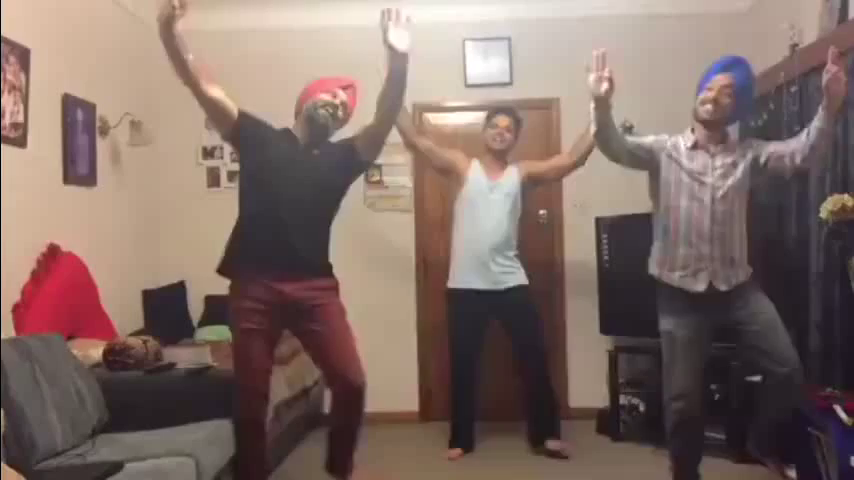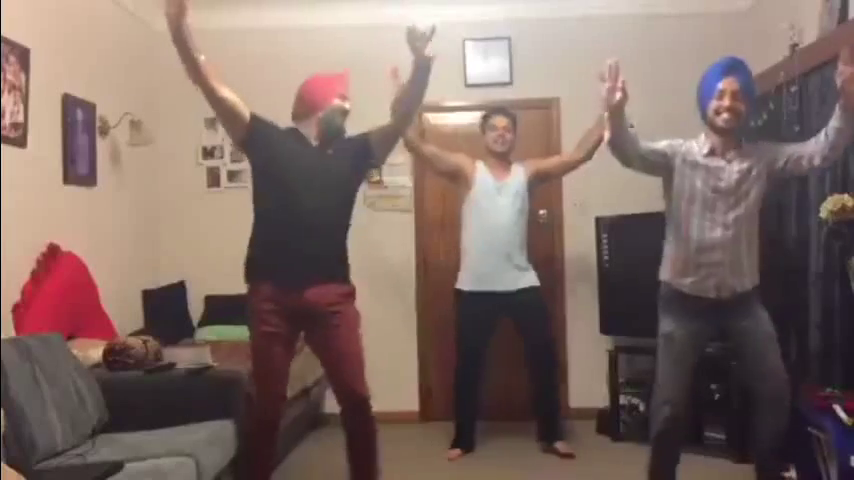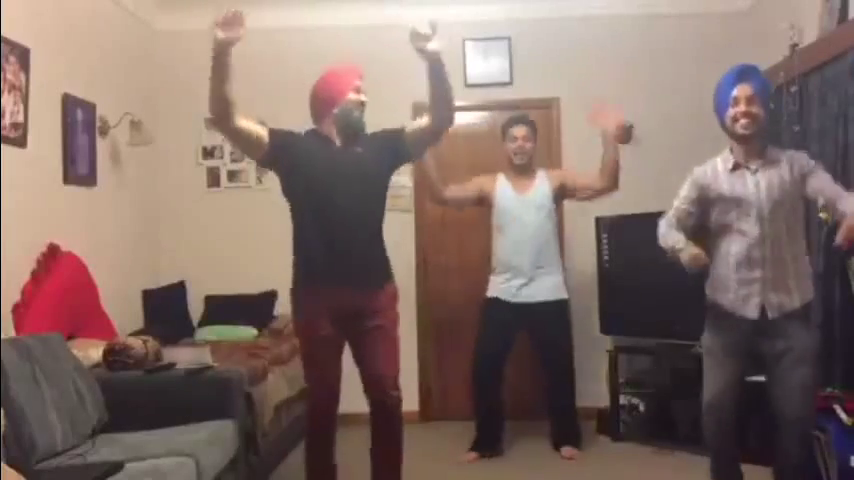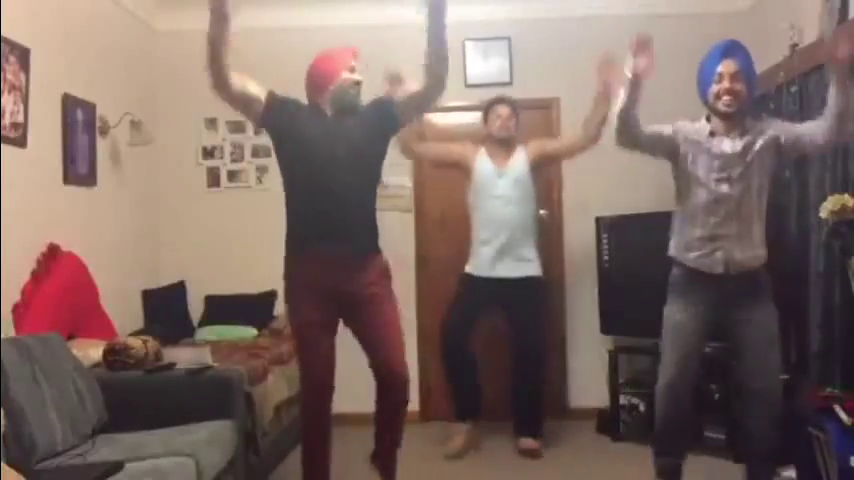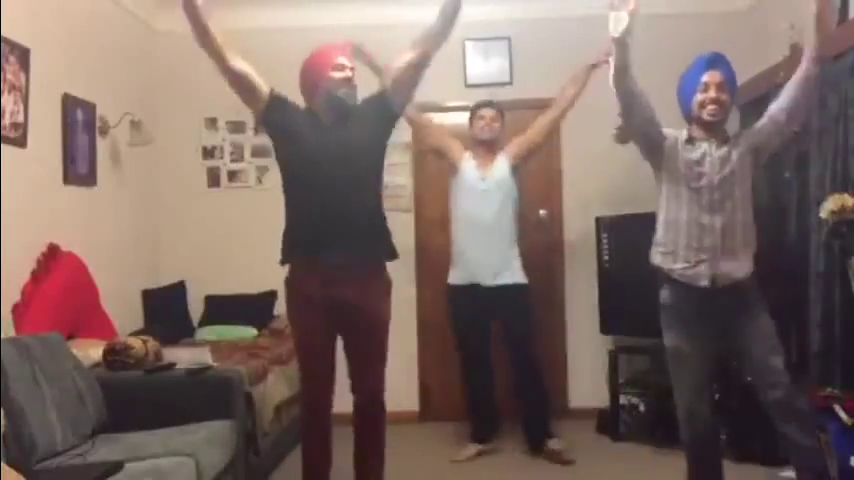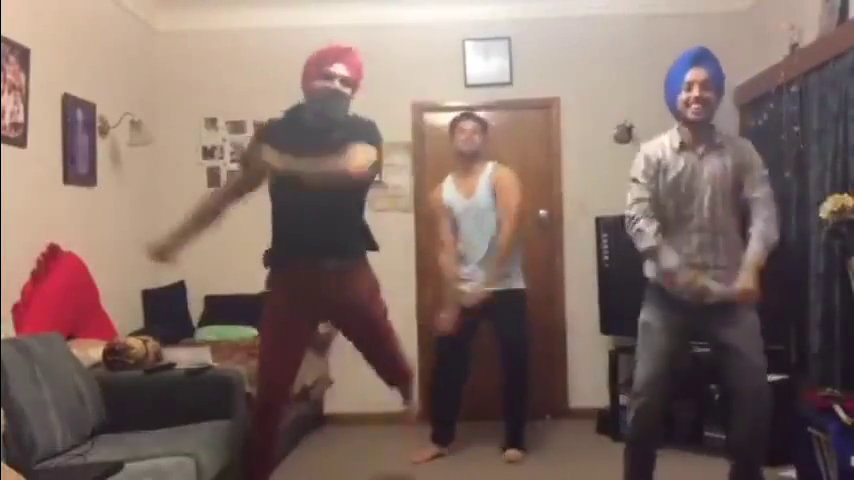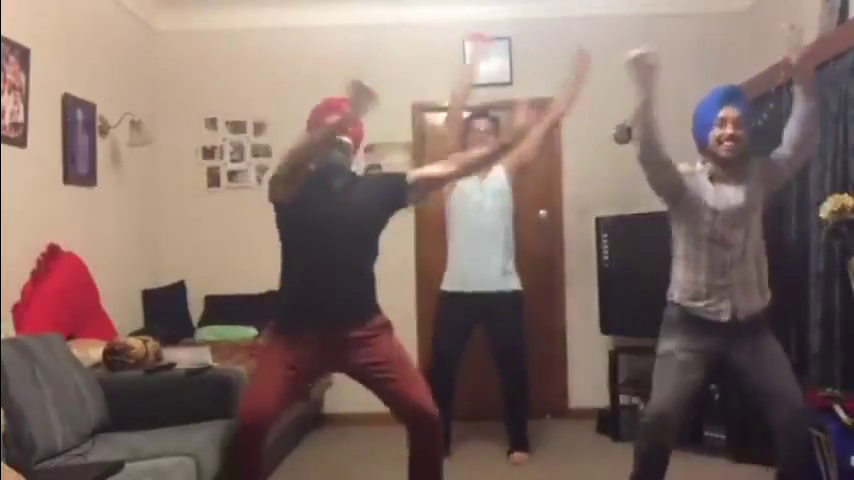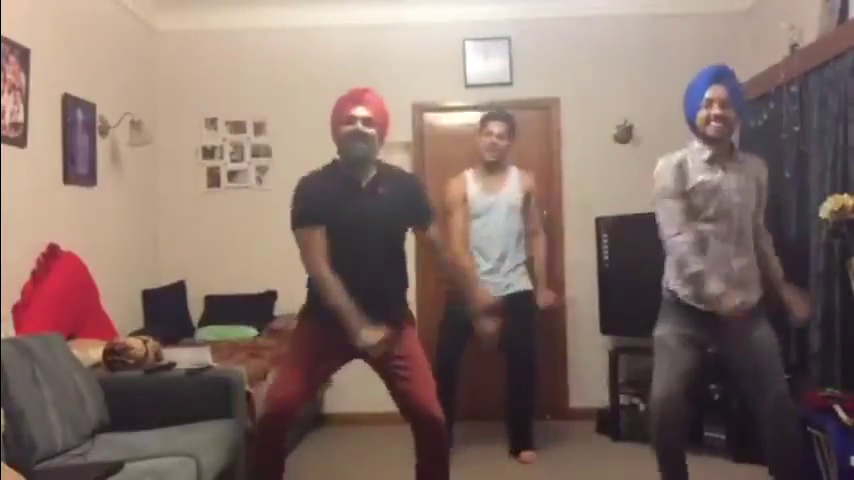
dt=0.5s
person 1, frame 1
left shoulder: (343, 158)
right shoulder: (258, 139)
left elbow: (384, 121)
right elbow: (204, 89)
left wrist: (397, 62)
left hip: (314, 287)
right hip: (254, 287)
left knee: (351, 383)
right knee: (251, 398)
person 1, frame 2
left shoulder: (352, 154)
right shoulder: (269, 142)
left elbow: (400, 120)
right elbow: (214, 90)
left wrist: (421, 65)
left hip: (332, 293)
right hip: (273, 293)
left knee: (356, 396)
right knee: (267, 403)
person 1, frame 3
left shoulder: (381, 147)
right shoulder: (293, 149)
left elbow: (440, 120)
right elbow: (226, 121)
left wrist: (434, 62)
right wrist: (221, 55)
left hip: (373, 292)
right hip: (317, 293)
left knee: (386, 394)
right knee: (322, 400)
person 1, frame 4
left shoulder: (374, 120)
right shoulder: (291, 120)
left elbow: (432, 87)
right elbow: (225, 84)
left hip: (365, 268)
right hip: (308, 270)
left knee: (395, 375)
right knee: (316, 387)
person 1, frame 5
left shoulder: (375, 116)
right shoulder: (288, 122)
left elbow: (420, 54)
right elbow: (230, 64)
left hip: (367, 277)
right hip: (309, 278)
left knee: (369, 393)
right knee: (316, 393)
person 1, frame 6
left shoulder: (361, 131)
right shoulder: (277, 131)
left elbow: (355, 169)
right elbow: (230, 190)
left wrist: (282, 164)
right wrist: (178, 237)
left hip: (346, 272)
right hip: (290, 276)
left knee: (391, 365)
right knee: (271, 393)
left ankle: (402, 383)
person 1, frame 7
left shoulder: (378, 187)
right shoulder: (290, 185)
left elbow: (451, 169)
right elbow: (290, 170)
left wrist: (510, 144)
right wrist: (324, 132)
left hip: (363, 328)
right hip: (297, 331)
left knee: (424, 417)
right knee: (251, 422)
person 1, frame 8
left shoulder: (403, 186)
right shoulder: (313, 189)
left elbow: (440, 251)
right elbow: (317, 267)
right wrist: (356, 325)
left hip: (392, 320)
right hip: (326, 321)
left knee: (429, 418)
right knee: (277, 412)
person 2, frame 1
left shoulder: (748, 155)
right shoulder: (663, 150)
left elbow: (802, 152)
right elbow: (616, 148)
left wrist: (829, 105)
right wrist: (602, 105)
left hip: (738, 286)
right hip: (681, 291)
left knee: (788, 371)
right knee: (683, 397)
left ankle: (761, 440)
person 2, frame 2
left shoulder: (763, 158)
right shoulder: (677, 155)
right elbow: (630, 155)
right wrist: (615, 114)
left hip: (741, 297)
right hip: (684, 296)
left knee: (774, 390)
right knee: (671, 401)
person 2, frame 3
left shoulder: (796, 165)
right shoulder: (706, 175)
right elbow: (671, 223)
right wrist: (681, 244)
left hip: (787, 310)
right hip: (727, 310)
left knee: (795, 415)
right knee: (717, 410)
person 2, frame 4
left shoulder: (769, 137)
right shoulder: (682, 139)
right elbow: (630, 135)
right wrist: (634, 83)
left hip: (749, 282)
right hip: (693, 280)
left knee: (764, 389)
right knee: (673, 386)
person 2, frame 5
left shoulder: (748, 144)
right shoulder: (665, 146)
left elbow: (796, 100)
right elbow: (628, 107)
right wrist: (621, 39)
left hip: (739, 292)
right hip: (683, 295)
left knee: (780, 392)
right knee: (694, 407)
person 2, frame 6
left shoulder: (740, 152)
right shoulder: (652, 153)
left elbow: (763, 210)
right elbow: (636, 217)
left wrist: (753, 266)
right wrist: (676, 269)
left hip: (728, 293)
right hip: (667, 293)
left knee: (754, 391)
right knee: (647, 393)
person 2, frame 7
left shoulder: (757, 179)
right shoulder: (678, 184)
left elbow: (798, 147)
right elbow: (649, 153)
left wrist: (804, 81)
right wrist: (646, 93)
left hip: (750, 322)
right hip: (691, 320)
left knee: (793, 414)
right knee: (662, 415)
person 2, frame 8
left shoulder: (755, 170)
right shoulder: (673, 169)
left elbow: (758, 236)
right elbow: (678, 238)
left wrist: (783, 286)
right wrist: (715, 292)
left hip: (745, 307)
right hip: (685, 305)
left knee: (777, 403)
right knee: (667, 405)
person 3, frame 1
left shoulder: (523, 172)
right shoulder: (461, 166)
left elbow: (573, 159)
right elbow: (414, 140)
left hip: (510, 282)
right hip: (465, 284)
left knee: (534, 356)
right knee: (463, 363)
left ankle: (545, 434)
right ankle: (461, 438)
person 3, frame 2
left shoulder: (529, 170)
right shoulder: (466, 169)
left elbow: (579, 155)
right elbow: (420, 148)
left wrist: (605, 115)
left hip: (521, 283)
right hip: (474, 286)
left knee: (544, 356)
right knee: (468, 364)
left ankle: (552, 434)
right ankle: (463, 439)
person 3, frame 3
left shoulder: (553, 180)
right shoulder: (490, 185)
left elbow: (606, 184)
right elbow: (443, 194)
left wrist: (610, 139)
right wrist: (427, 154)
left hip: (549, 295)
right hip: (502, 295)
left knee: (559, 369)
right knee: (486, 368)
left ankle: (566, 437)
right ankle: (486, 441)
person 3, frame 4
left shoulder: (532, 153)
right shoulder: (469, 155)
left elbow: (586, 138)
right elbow: (414, 149)
left wrist: (604, 91)
left hip: (524, 272)
right hip: (480, 272)
left knee: (529, 352)
right knee: (453, 338)
left ankle: (527, 429)
right ankle: (466, 420)
person 3, frame 5
left shoulder: (512, 155)
right shoulder: (455, 155)
left elbow: (553, 115)
right elbow: (415, 117)
left wrist: (586, 72)
right wrist: (381, 71)
left hip: (508, 279)
right hip: (464, 279)
left knee: (524, 359)
right knee: (474, 361)
left ankle: (542, 435)
right ankle: (482, 435)
person 3, frame 6
left shoulder: (502, 176)
right shoulder: (441, 191)
left elbow: (508, 230)
right elbow: (446, 249)
left wrist: (486, 280)
right wrist: (452, 300)
left hip: (505, 287)
right hip: (462, 288)
left knee: (515, 364)
right knee: (447, 364)
left ankle: (515, 440)
right ankle: (440, 438)
person 3, frame 7
left shoulder: (507, 170)
left elbow: (548, 125)
right elbow: (454, 120)
left wrist: (577, 77)
right wrist: (470, 73)
left hip: (503, 290)
right hip: (457, 290)
left knee: (514, 371)
right knee: (441, 370)
left ankle: (518, 441)
right ankle: (437, 441)
person 3, frame 8
left shoulder: (525, 182)
right shoulder: (459, 185)
left elbow: (537, 235)
right elbow: (458, 245)
left wrist: (542, 285)
left hip: (516, 289)
left knee: (523, 366)
right knee: (445, 364)
left ankle: (522, 442)
